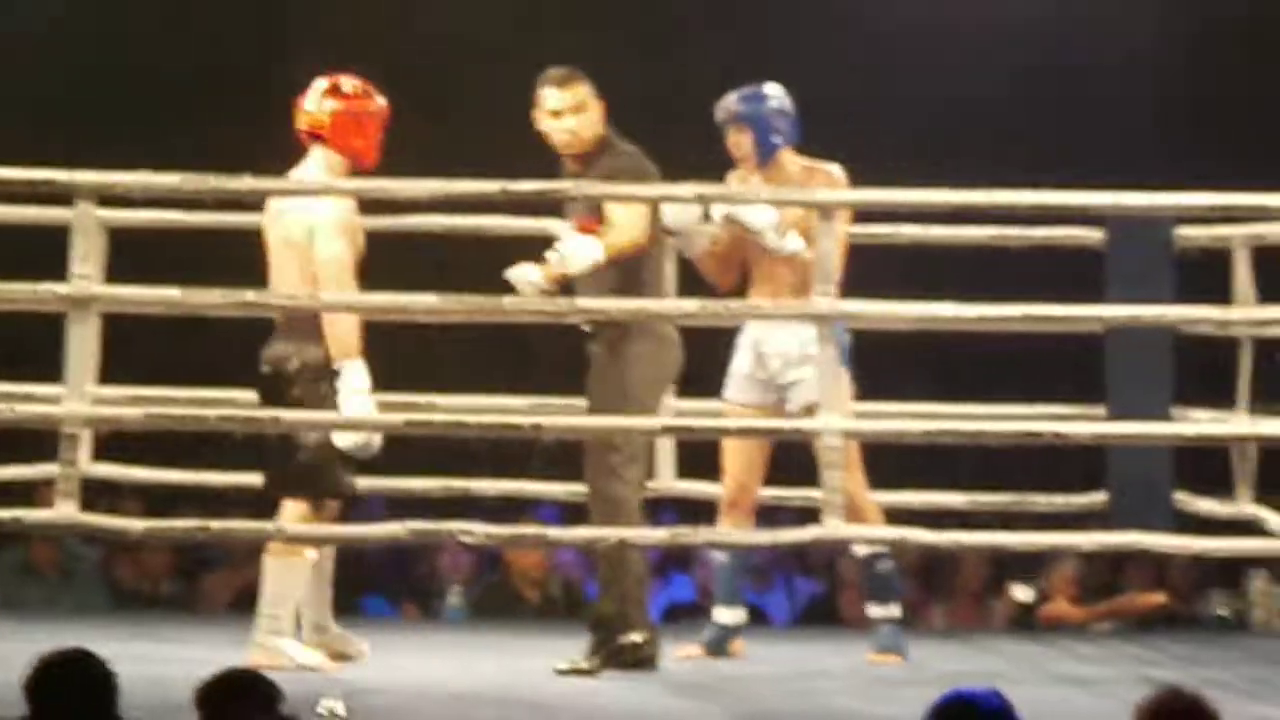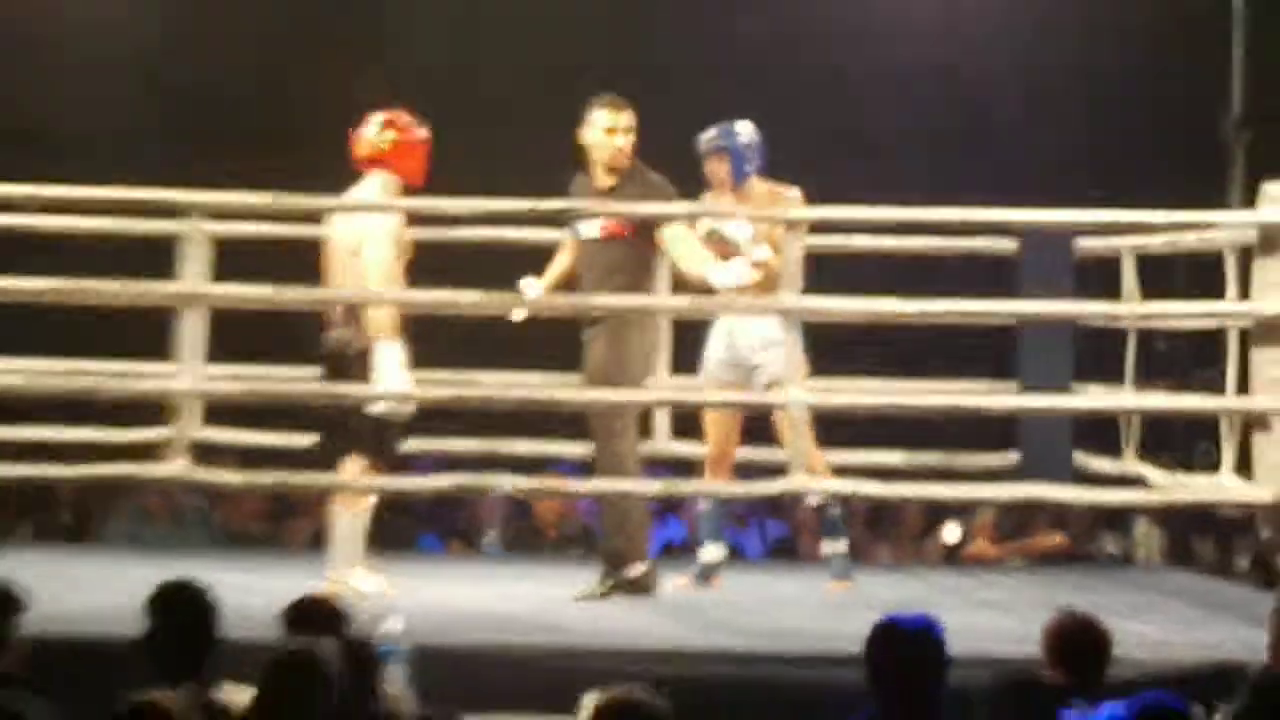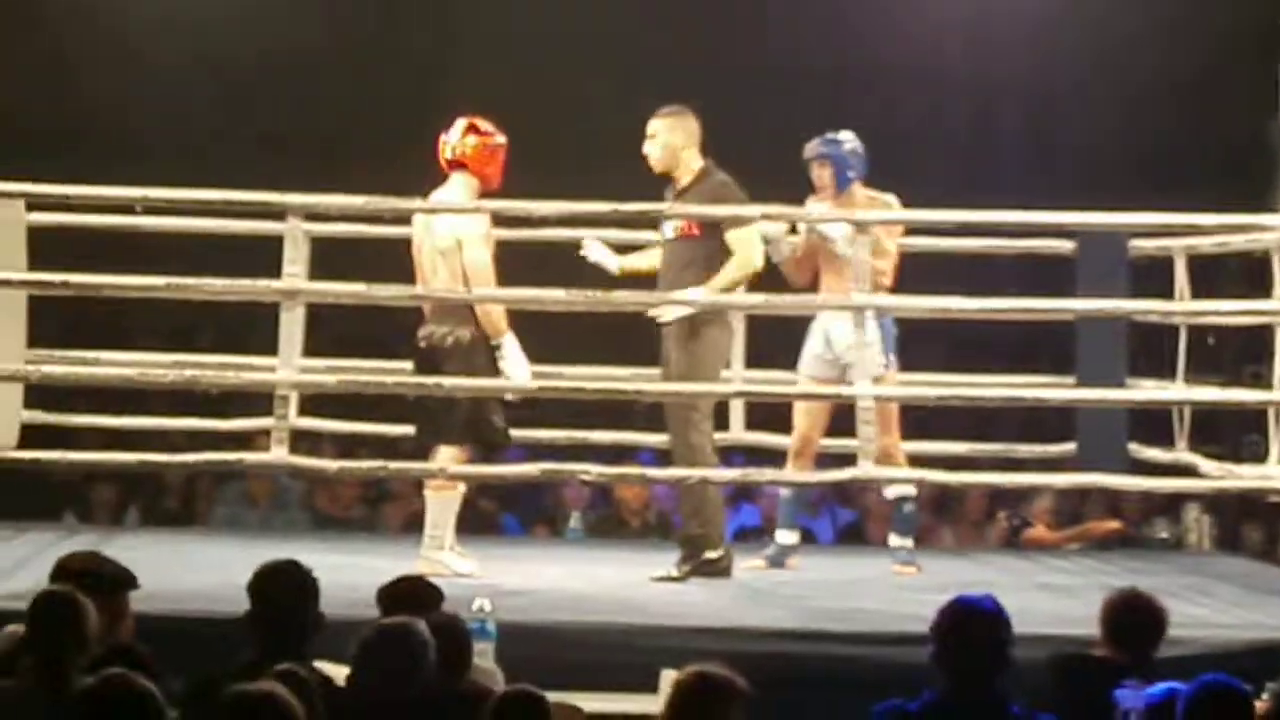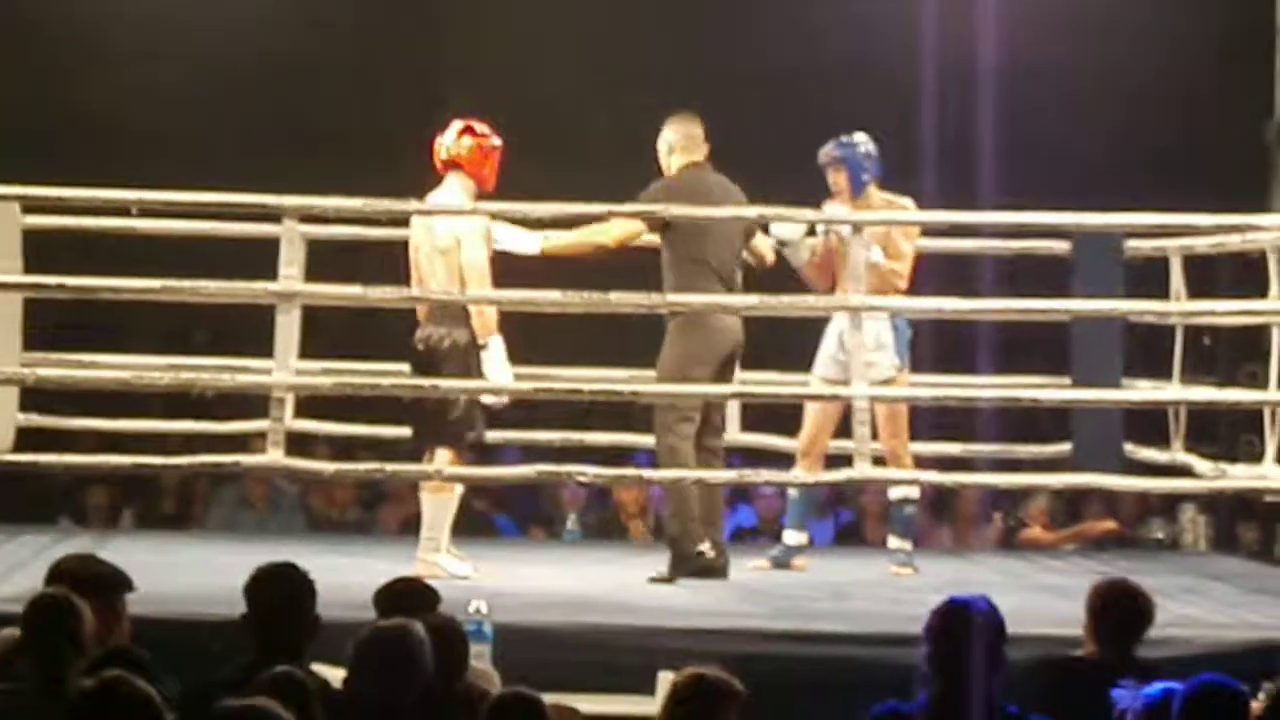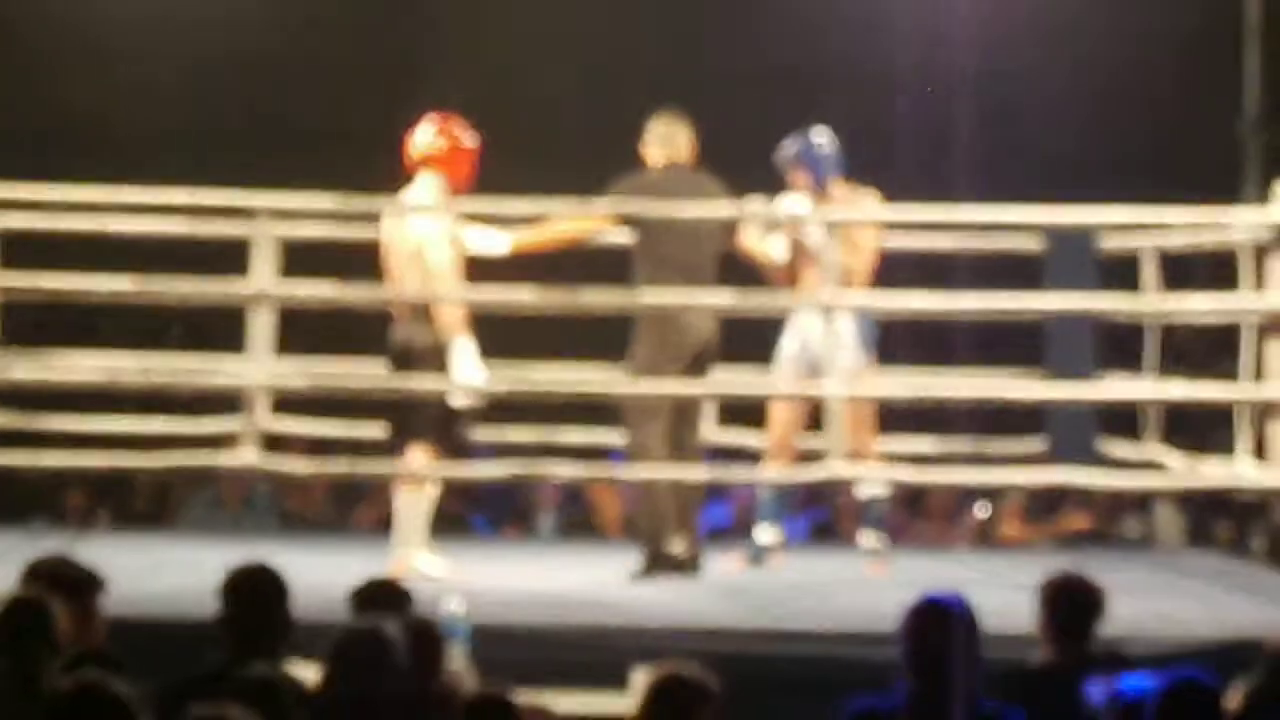
dt=0.4s
person 1, frame 1
left shoulder: (625, 165)
right shoulder: (575, 171)
left elbow: (628, 233)
left wrist: (587, 251)
right wrist: (547, 275)
left hip: (636, 336)
right hip: (613, 337)
left knee: (611, 478)
right knee: (616, 482)
left ankle: (621, 631)
person 1, frame 2
left shoulder: (650, 188)
right shoulder: (579, 186)
left elbow: (683, 248)
left wrist: (721, 273)
right wrist: (542, 287)
left hip: (629, 325)
right hip: (595, 327)
left knee: (613, 440)
right knee: (611, 442)
left ankle: (628, 562)
right ankle: (630, 560)
person 1, frame 3
left shoulder: (721, 191)
right shoulder: (676, 193)
left elbow: (749, 258)
left wrist: (702, 293)
right wrist: (615, 261)
left hip: (702, 326)
right hip: (676, 325)
left knee: (690, 431)
right knee: (687, 433)
left ankle: (706, 548)
right ankle: (707, 546)
person 1, frame 4
left shoulder: (671, 190)
right shoulder: (729, 192)
left elbow: (612, 235)
right elbow: (763, 254)
left hip: (696, 323)
right hip: (728, 323)
left knee: (675, 432)
right knee: (709, 438)
left ankle: (691, 545)
right ankle: (712, 546)
person 1, frame 5
left shoulder: (643, 187)
right shoulder: (713, 192)
left hip: (667, 321)
right hip: (705, 321)
left knee: (649, 430)
right knee: (687, 431)
left ankle: (666, 545)
right ankle: (685, 541)
person 2, frame 1
left shoulder: (285, 194)
right shoulder: (332, 200)
right elbow: (335, 296)
right wrist: (354, 378)
left hip: (284, 348)
right hip: (313, 355)
left knee: (322, 495)
right knee: (307, 498)
person 2, frame 2
left shoulder: (344, 208)
right shoulder: (383, 213)
right elbow: (379, 289)
right wrist: (389, 356)
left hip: (343, 336)
right hip: (369, 338)
left knee: (355, 453)
right knee: (363, 454)
left ankle: (350, 559)
right ankle: (343, 567)
person 2, frame 3
left shoulder: (427, 210)
right shoulder: (471, 214)
right elbow: (483, 289)
right wrist: (507, 345)
left hip: (434, 330)
right hip: (464, 334)
left knee: (444, 441)
right knee: (455, 443)
left ankle: (442, 541)
right ankle: (435, 549)
person 2, frame 4
left shoulder: (424, 212)
right shoulder: (467, 213)
right elbow: (477, 288)
right wrist: (491, 347)
left hip: (430, 334)
right hip: (457, 337)
left knee: (438, 445)
right knee: (450, 446)
left ankle: (436, 543)
right ankle: (431, 551)
person 2, frame 5
left shoulder: (401, 209)
right shoulder: (434, 211)
right elbow: (444, 288)
right wrist: (463, 349)
left hip: (406, 333)
right hip: (432, 337)
left knee: (416, 443)
right knee: (425, 444)
left ankle: (411, 542)
right ankle: (408, 548)
person 3, frame 1
left shoulder: (823, 180)
right shoulder: (739, 185)
left elbow: (830, 270)
right elbow: (724, 276)
left wrist: (772, 230)
right wrist: (688, 232)
left hip: (810, 338)
right hip: (755, 337)
left knee: (846, 486)
right knee: (735, 492)
person 3, frame 2
left shoulder: (785, 200)
right shoulder: (713, 204)
left wrist: (748, 240)
right wrist: (694, 240)
left hip: (773, 329)
right hip: (725, 329)
left knee: (801, 447)
right knee: (717, 452)
left ankle: (837, 554)
right ankle: (709, 560)
person 3, frame 3
left shoulder: (882, 206)
right shoulder: (815, 207)
left elbow: (884, 276)
right elbow: (802, 277)
left wrist: (843, 240)
right wrist: (776, 242)
left hip: (868, 326)
right hip: (825, 326)
left knee: (887, 445)
right knee: (800, 443)
left ankle: (903, 546)
right ankle: (783, 545)
person 3, frame 4
left shoulder: (898, 209)
right shoulder: (835, 211)
left elbow: (899, 279)
left wrist: (860, 240)
right wrist: (795, 246)
left hip: (882, 328)
right hip: (840, 326)
left knee: (894, 446)
right knee: (809, 442)
left ankle: (902, 547)
right ankle: (792, 544)
person 3, frame 5
left shoulder: (862, 204)
right shoulder: (799, 207)
left elbow: (858, 272)
right elbow: (781, 273)
left wrist: (815, 231)
right wrist: (757, 236)
left hip: (844, 324)
right hip: (802, 323)
left knee: (860, 442)
right knee: (778, 440)
left ankle: (873, 539)
right ankle: (765, 539)
